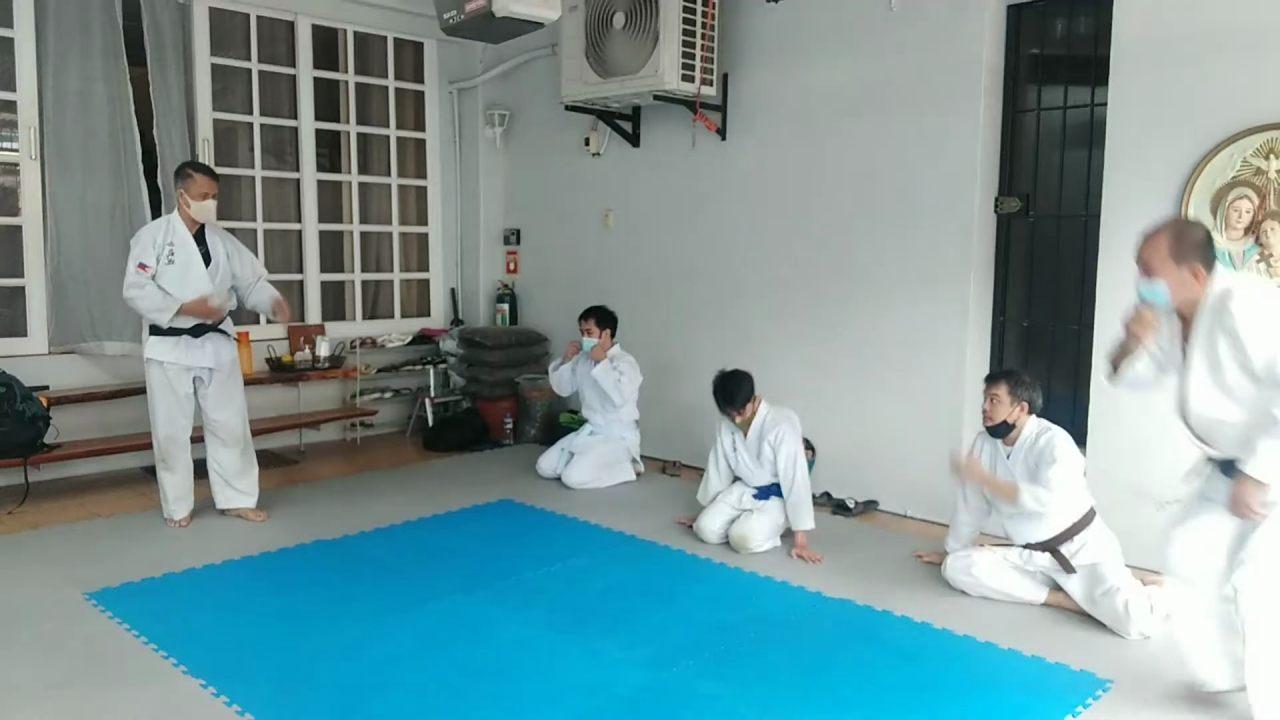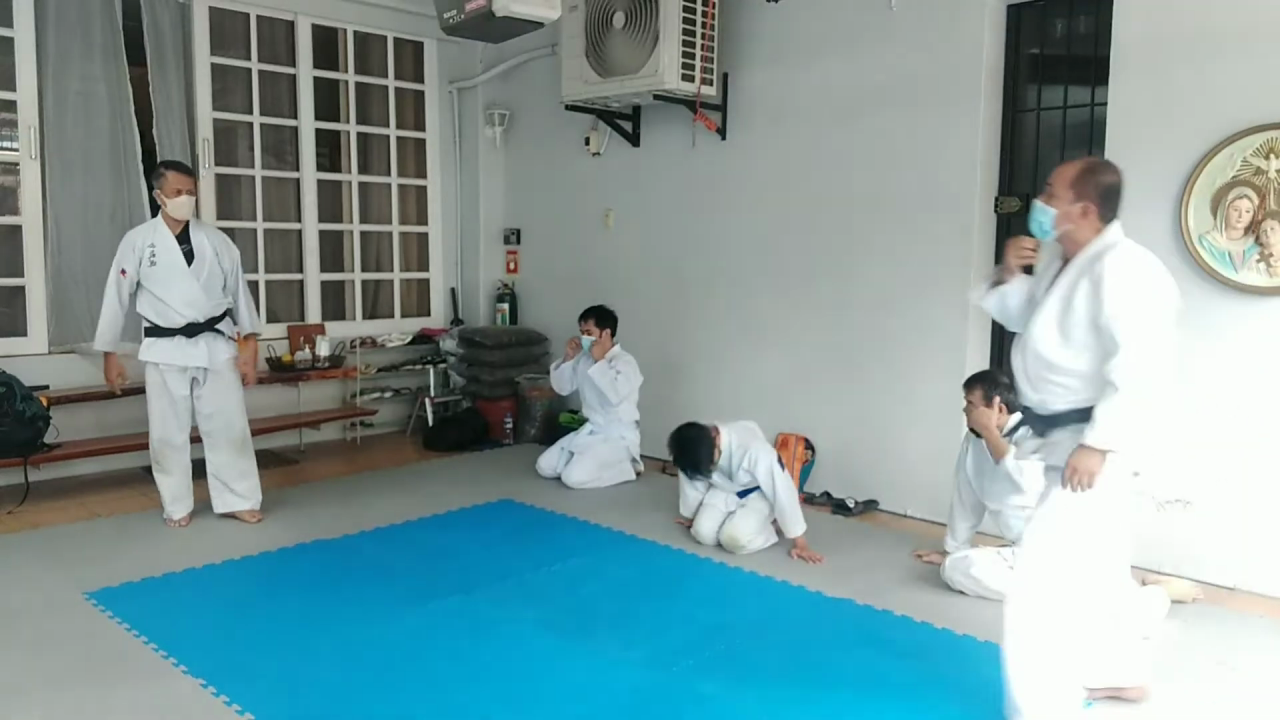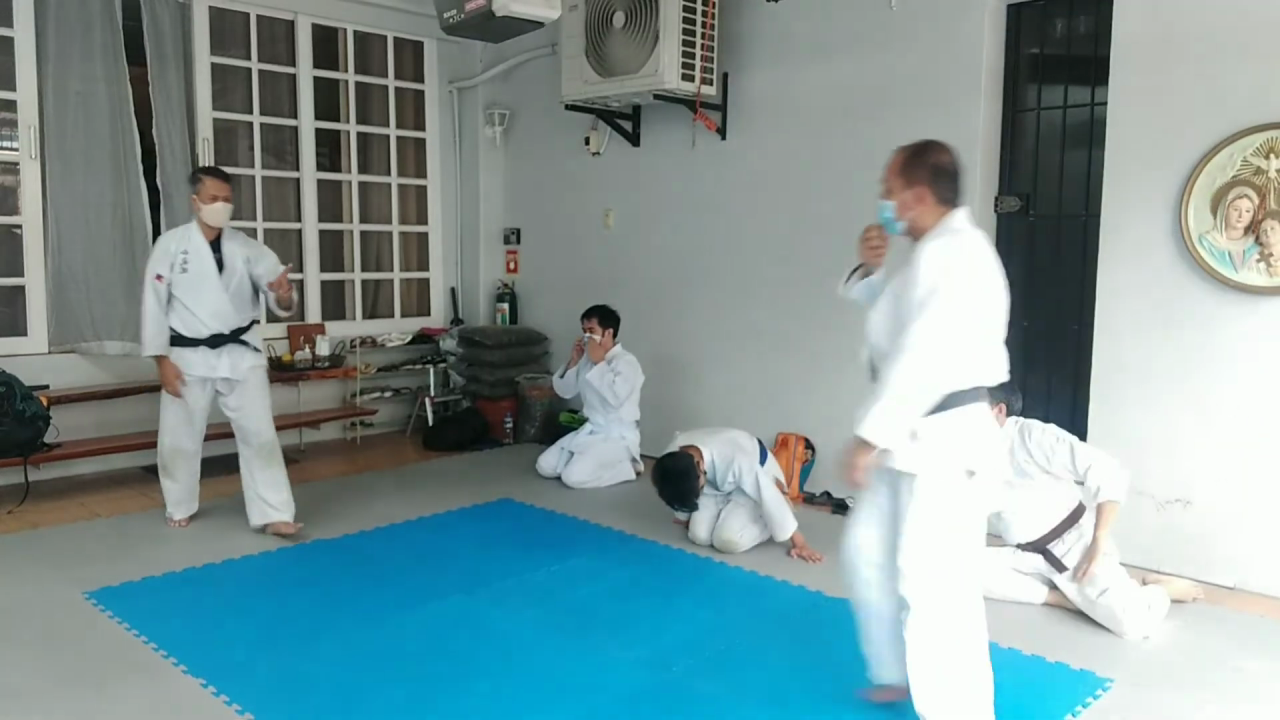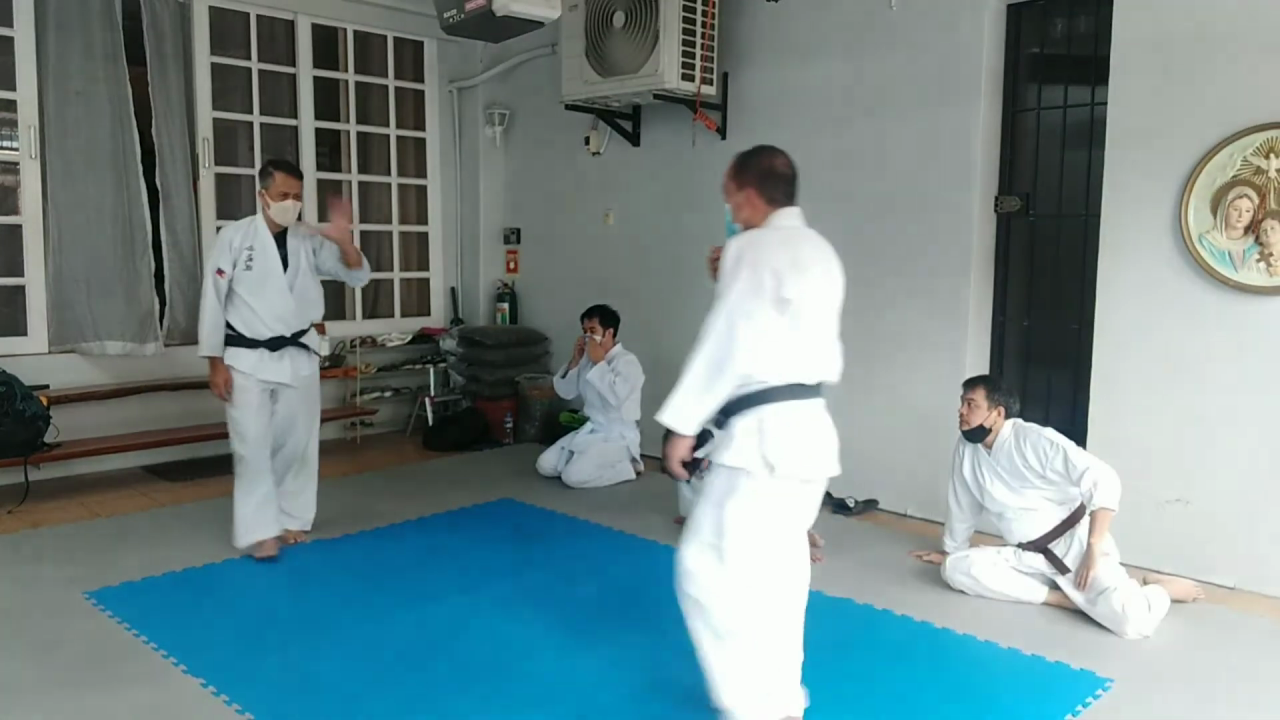
dt=0.5s
person 1, frame 1
right shoulder: (1166, 314)
right elbow: (1133, 376)
right wrist: (1134, 345)
right hip: (1227, 468)
right knee: (1192, 560)
right ankle: (1223, 669)
person 1, frame 2
left shoulder: (1124, 269)
right shoulder: (1061, 258)
left elbow: (1141, 370)
right elbow: (1021, 313)
left wrist: (1097, 444)
right wrist: (1010, 272)
left hip: (1094, 443)
right hip: (1066, 436)
left knee: (1041, 570)
right knee: (1093, 564)
right ankle: (1124, 673)
person 1, frame 3
left shoulder: (948, 253)
right shoulder: (940, 248)
left elbow: (921, 359)
right elbow: (898, 322)
left wrist: (871, 435)
right wrist: (872, 270)
left hip: (941, 440)
right hip: (916, 438)
left knee: (935, 584)
right knee: (869, 553)
right ankle: (900, 673)
person 1, frame 4
left shoulder: (757, 249)
right shoulder: (817, 250)
left elbow: (724, 347)
left wrist: (681, 426)
right wrist: (730, 277)
left hip: (766, 433)
right hip: (801, 425)
left knee: (705, 565)
right knee: (776, 569)
person 2, frame 1
left shoulder: (223, 240)
right shoulder: (153, 235)
left elbow: (252, 281)
right elbow: (135, 290)
left wrist: (274, 304)
right wrist: (185, 308)
left hip: (217, 345)
right hip: (170, 347)
left knee: (230, 425)
right knee: (171, 430)
left ankle: (237, 498)
right ankle: (178, 506)
person 2, frame 2
left shoulder: (215, 239)
right shoulder: (138, 241)
left elbow: (238, 291)
right elbow: (116, 298)
left wrist: (250, 343)
right wrist: (110, 354)
left hip: (216, 345)
right hip: (166, 350)
left knee: (228, 426)
right knee: (168, 433)
left ankle: (238, 500)
right ankle: (177, 506)
person 2, frame 3
left shoulder: (247, 247)
right shoulder: (170, 244)
left elbow: (280, 303)
right elbow: (155, 304)
left wrist: (282, 293)
right wrist: (163, 360)
left hip: (241, 355)
right hip: (190, 357)
left knee: (259, 434)
right knee: (179, 438)
left ankle: (273, 514)
right ankle: (180, 506)
person 2, frame 4
left shoulder: (312, 240)
right shoulder: (233, 237)
left elbow: (358, 274)
right elbow: (213, 301)
left wrist: (343, 239)
right wrist: (215, 362)
left hip: (298, 357)
right hip: (248, 358)
left knee: (297, 444)
right knee: (252, 447)
left ankle: (291, 519)
right ankle: (258, 531)
person 3, frame 1
left shoulder: (1053, 443)
right shoulder: (984, 444)
left elbow: (1048, 500)
right elbow: (971, 505)
left wrist: (985, 479)
right wrist: (953, 553)
left hip: (1077, 549)
right hip: (1031, 554)
left knee: (1132, 621)
right knee: (956, 569)
left ankle: (1156, 592)
right ankle: (1057, 596)
person 3, frame 2
left shoulder: (1031, 435)
right shoulder: (973, 442)
left elbow: (1026, 479)
right elbow: (967, 503)
left wrist: (989, 431)
right wrist: (952, 551)
right knee: (957, 568)
person 3, frame 3
left shoulder: (1036, 437)
left elbow: (1111, 475)
left wrist: (1098, 544)
left hip: (1073, 545)
right hip: (1029, 556)
left knee: (1130, 621)
left ankle: (1161, 589)
right ankle: (1057, 595)
person 3, frame 4
left shoulder: (1035, 440)
right shoulder: (966, 449)
left elbow: (1104, 481)
right elbow: (963, 507)
left wrist: (1094, 549)
right wrist: (951, 551)
left hip: (1075, 544)
right hip: (1029, 556)
left knee: (1130, 621)
right knee: (957, 568)
left ankle: (1158, 588)
right ankle: (1060, 596)
